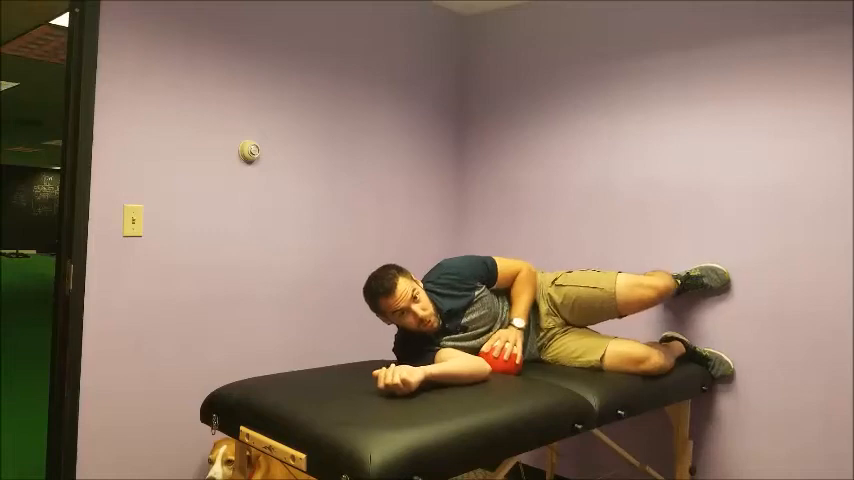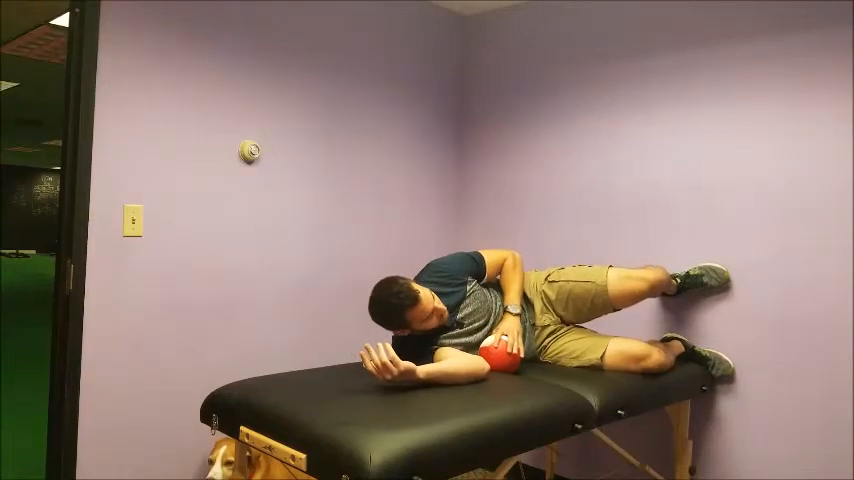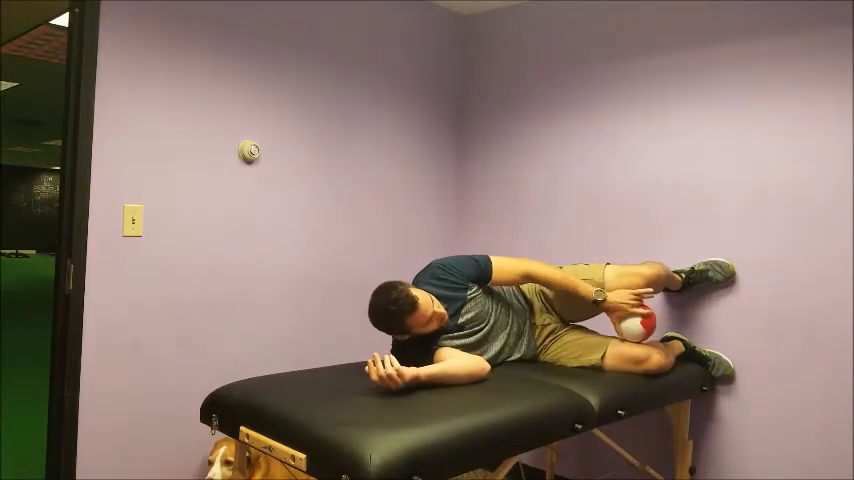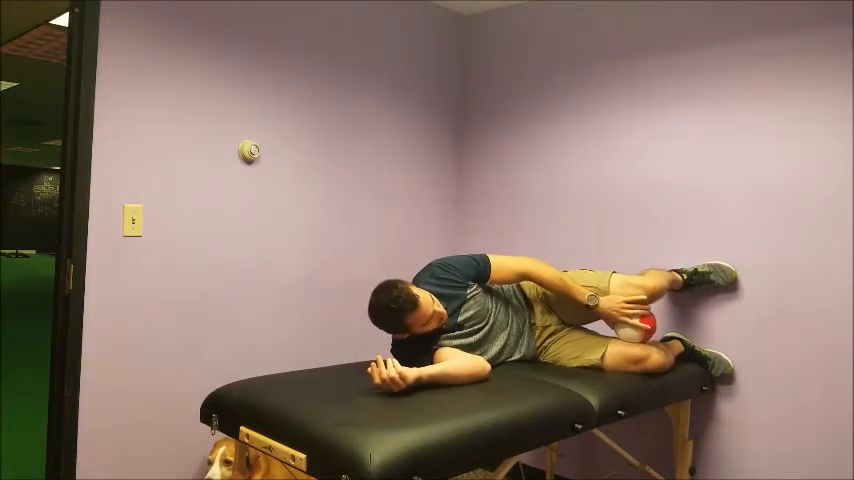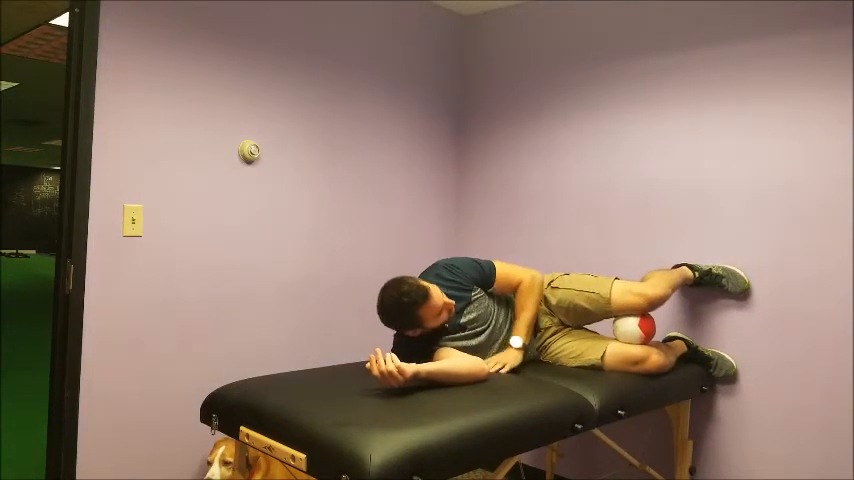
dt=1s
person 1, frame 1
left shoulder: (448, 274)
right shoulder: (414, 347)
left elbow: (525, 271)
right elbow: (481, 367)
left wrist: (516, 324)
right wrist: (417, 375)
left hip: (544, 298)
right hip: (545, 343)
left knee: (654, 289)
right knee: (652, 361)
left ankle: (678, 282)
right ankle: (678, 347)
person 1, frame 2
left shoulder: (439, 273)
right shoulder: (416, 347)
left elbow: (510, 259)
right elbow: (479, 366)
left wrist: (511, 314)
right wrist: (412, 375)
left hip: (539, 295)
right hip: (541, 342)
left knee: (648, 280)
right knee: (652, 359)
left ankle: (677, 283)
right ankle: (677, 347)
person 1, frame 3
left shoulder: (442, 274)
right shoulder: (417, 349)
left elbow: (528, 269)
right elbow: (479, 368)
left wrist: (602, 299)
right wrist: (410, 376)
left hip: (540, 297)
right hip: (542, 341)
left knee: (647, 277)
right knee: (653, 360)
left ankle: (678, 281)
right ankle: (679, 346)
person 1, frame 4
left shoulder: (440, 274)
right shoulder: (416, 348)
left elbow: (526, 267)
right elbow: (479, 367)
left wrist: (594, 302)
right wrist: (412, 377)
left hip: (539, 299)
right hip: (543, 343)
left knee: (646, 289)
right knee: (651, 359)
left ankle: (680, 278)
right ankle: (677, 346)
person 1, frame 5
left shoulder: (446, 274)
right shoulder: (417, 346)
left elbow: (529, 279)
right elbow: (478, 368)
left wrist: (513, 346)
right wrist: (410, 372)
left hip: (544, 298)
right hip: (544, 342)
left knee: (649, 295)
right knee: (651, 360)
left ankle: (688, 273)
right ankle: (680, 347)
